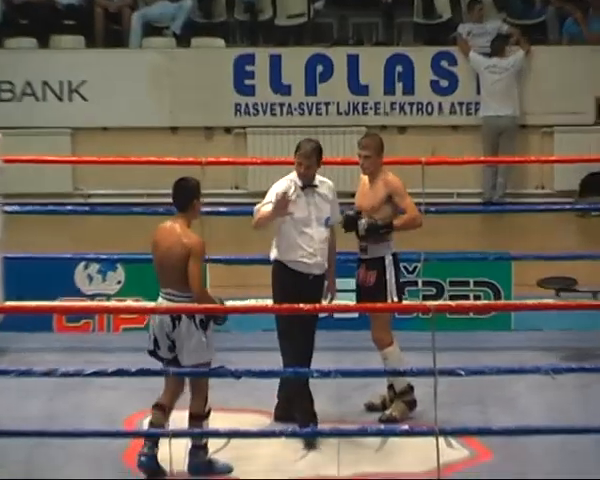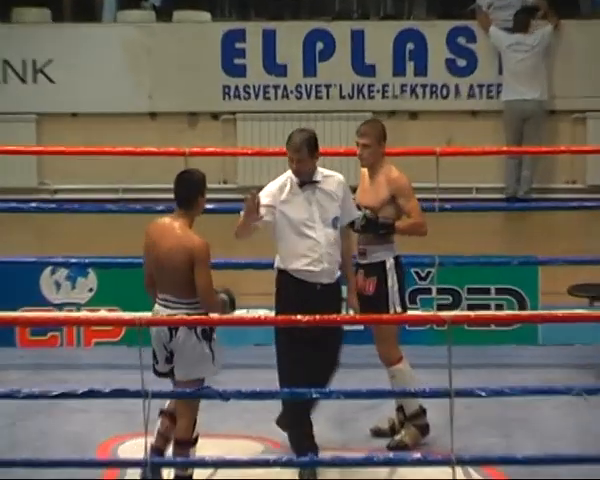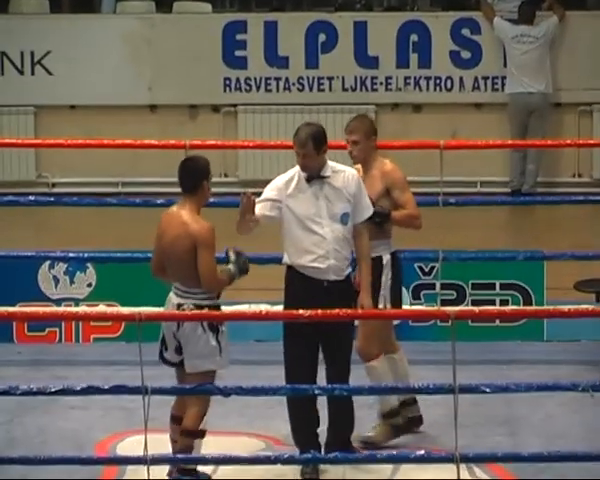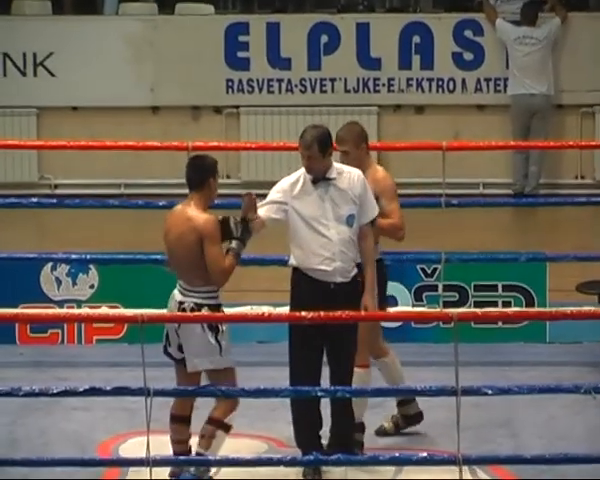
dt=0.3s
person 1, frame 1
left shoulder: (327, 188)
right shoulder: (283, 188)
right elbow: (258, 222)
left wrist: (331, 276)
right wrist: (276, 212)
left hip: (314, 276)
right hip: (289, 275)
left knee: (305, 346)
right knee: (294, 347)
left ankle: (286, 407)
right ankle: (305, 419)
person 1, frame 2
left shoulder: (337, 184)
right shoulder: (276, 190)
left elbow: (345, 236)
right elbow: (242, 233)
left wrist: (352, 288)
right wrist: (249, 217)
left hip: (329, 286)
right hip: (293, 287)
left knee: (327, 364)
right knee: (295, 371)
left ankle: (292, 420)
right ankle: (304, 451)
person 1, frame 3
left shoulder: (349, 180)
right shoulder: (284, 185)
left elbow: (360, 235)
right elbow: (246, 228)
left wrist: (365, 289)
right wrist: (246, 215)
left hip: (339, 284)
right hip: (302, 284)
left knee: (340, 369)
right knee: (300, 372)
left ankle: (340, 441)
right ankle: (308, 450)
person 1, frame 4
left shoulder: (355, 181)
right shoulder: (290, 187)
left elbow: (365, 237)
right elbow: (258, 223)
left wrist: (369, 289)
right wrist: (248, 217)
left hip: (346, 286)
right hip: (308, 286)
left knee: (344, 370)
right knee: (304, 373)
left ankle: (342, 443)
person 2, frame 1
left shoulder: (391, 183)
right shoulder: (362, 181)
left elbow: (415, 218)
left wrist: (382, 227)
right wrist: (351, 220)
left hip: (382, 261)
right hip: (364, 260)
left knee: (381, 334)
right knee: (380, 331)
left ankle: (405, 395)
right ankle: (395, 390)
person 2, frame 2
left shoulder: (395, 179)
right shoulder: (362, 176)
left elbow: (420, 226)
left wrist: (380, 224)
right wrist: (353, 218)
left hip: (384, 266)
right hip: (364, 265)
left knee: (387, 350)
right knee: (387, 346)
left ankle: (417, 420)
right ankle: (405, 414)
person 2, frame 3
left shoulder: (389, 172)
right shoulder: (357, 172)
left elbow: (415, 218)
left wrist: (378, 214)
left hip: (381, 261)
right hip: (364, 261)
left knee: (365, 345)
right knee: (385, 341)
left ankle: (391, 413)
right ankle: (407, 410)
person 2, frame 4
left shoulder: (380, 180)
left elbow: (398, 230)
left knee: (357, 351)
right knee: (373, 343)
left ankle: (354, 430)
right ankle: (408, 408)
person 3, frame 1
left shoulder: (160, 231)
right shoulder: (194, 242)
left elbow: (164, 276)
right elbow: (198, 291)
right wrist: (217, 307)
left hip: (164, 310)
right hip: (189, 317)
left knee: (173, 386)
right knee: (199, 389)
person 3, frame 2
left shoulder: (154, 229)
right shoulder: (196, 244)
left elbow: (149, 282)
right elbow: (207, 301)
right wrist: (224, 304)
left hip: (161, 317)
right hip: (189, 325)
left knee: (179, 399)
right knee: (188, 407)
person 3, frame 3
left shoulder: (166, 218)
right shoulder: (201, 229)
left elbow: (158, 269)
right elbow: (212, 284)
right wrist: (234, 268)
left hip: (175, 306)
right hip: (198, 315)
left knee: (184, 394)
right knee: (198, 400)
person 3, frame 4
left shoulder: (174, 215)
right shoulder: (206, 222)
right elbow: (220, 276)
right wrist: (237, 242)
left hip: (179, 302)
right hip: (201, 311)
left knee: (185, 391)
right knee: (227, 396)
person 4, frame 1
left shoulder: (482, 63)
right shoulder: (512, 63)
left elbow: (465, 49)
right elbow: (526, 48)
left wrist: (460, 35)
right wrist: (518, 36)
left hip: (489, 119)
right hip: (509, 119)
left ankle: (487, 197)
right ankle: (498, 197)
person 4, frame 2
left shoulder: (504, 40)
right shoulder: (539, 39)
left elbow: (484, 23)
right elbow: (555, 22)
left hip: (512, 103)
right hip: (535, 104)
left ankle: (511, 192)
right ankle: (523, 193)
person 4, frame 3
left shoulder: (508, 31)
right shoulder: (544, 31)
left hip: (517, 96)
right hip: (540, 96)
left knee: (516, 143)
left ankle: (515, 186)
right ankle: (529, 187)
person 4, frame 4
left shoulder: (510, 33)
right shoulder: (546, 33)
left hip: (519, 98)
right hip: (542, 98)
left ankle: (518, 188)
right ankle: (531, 189)
